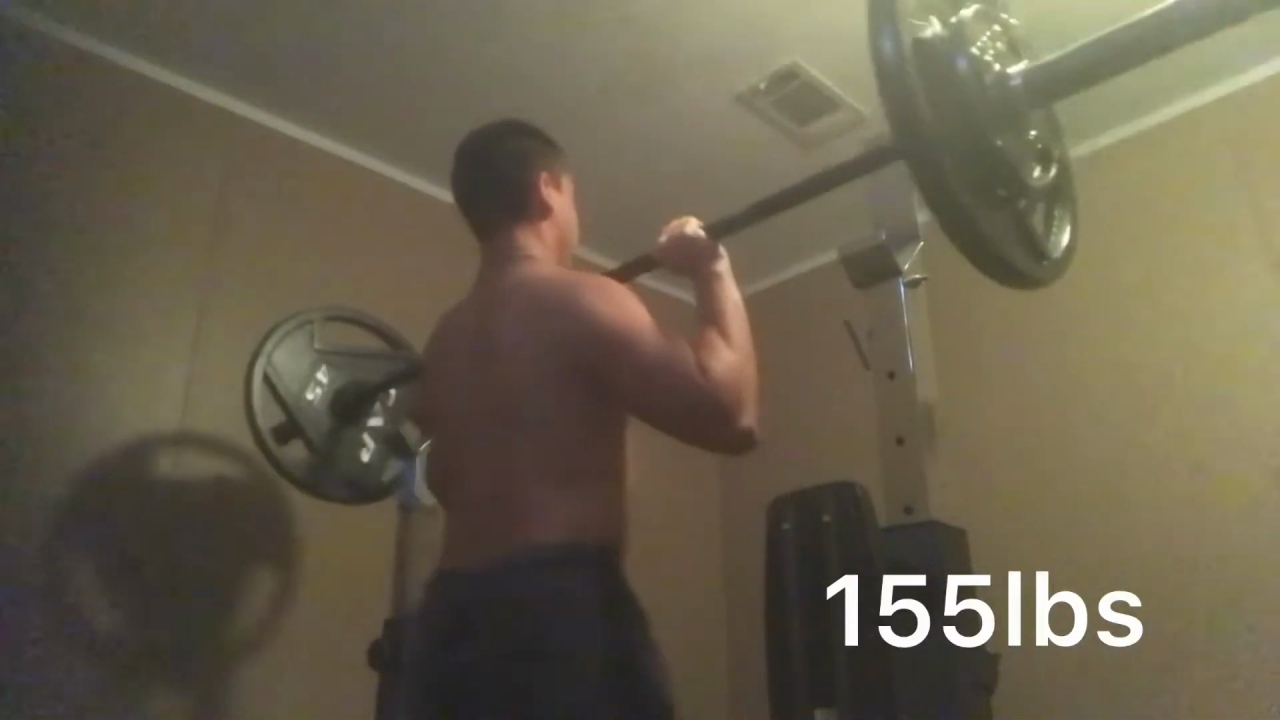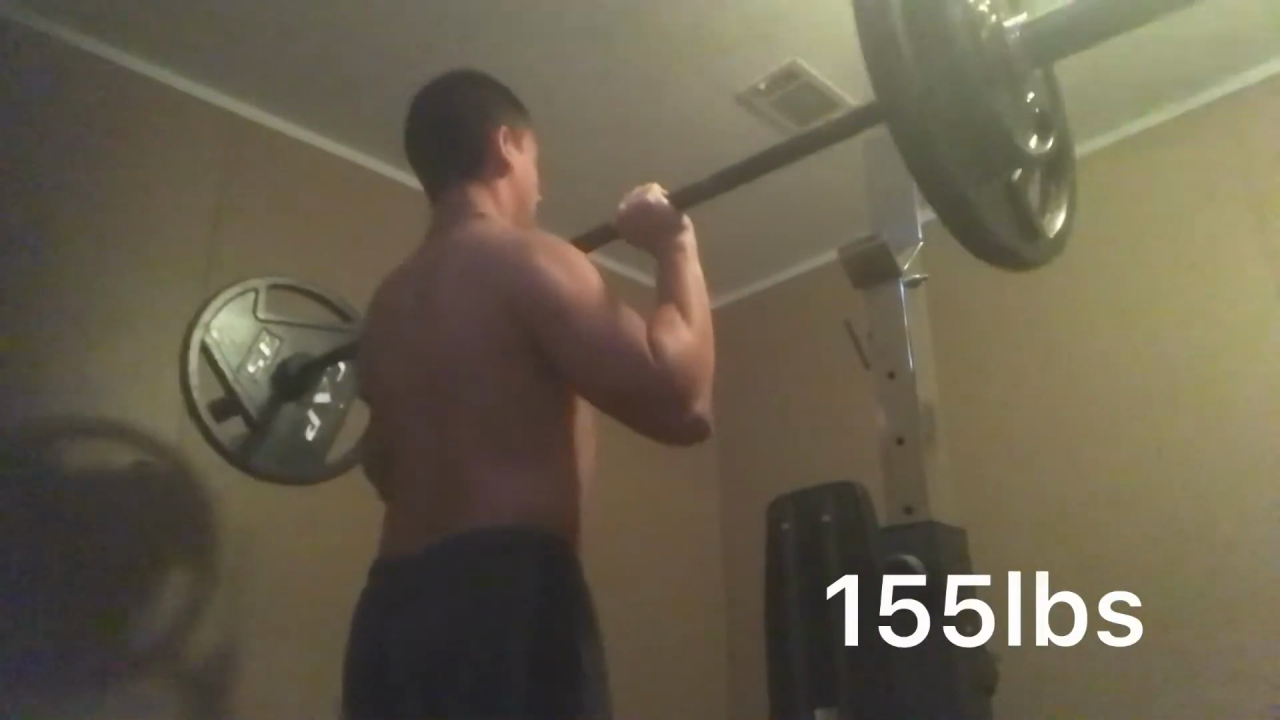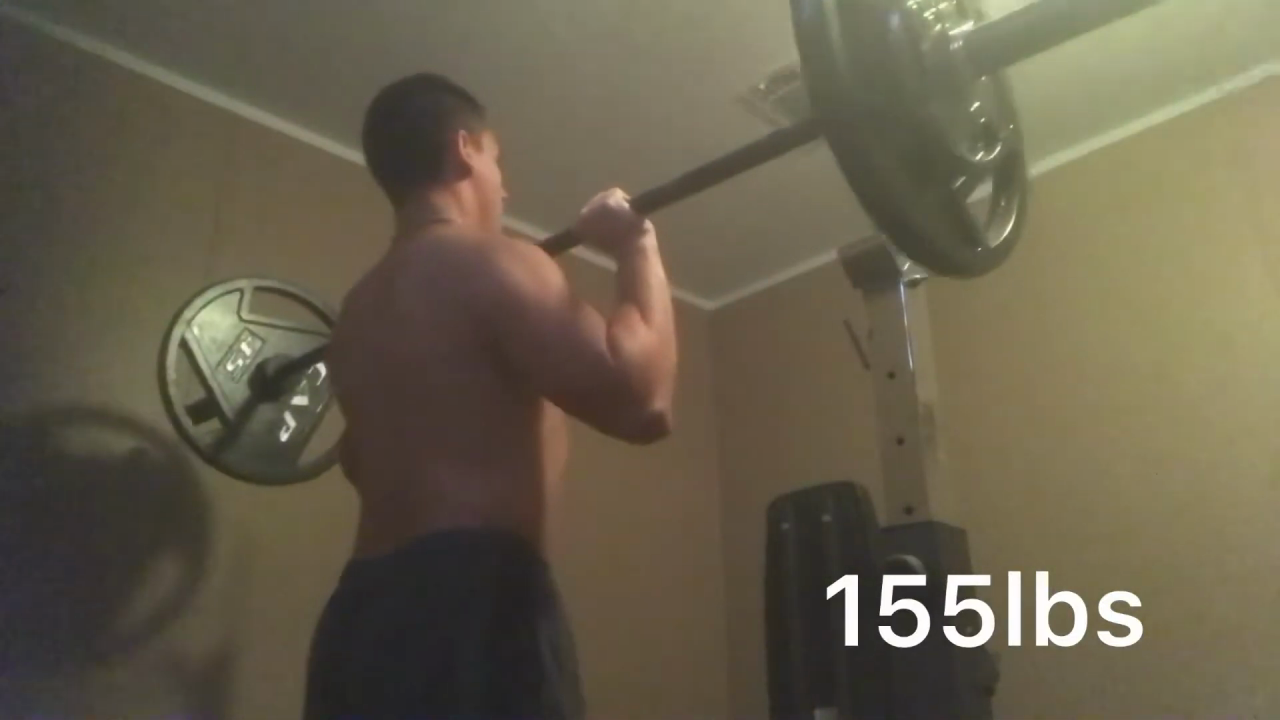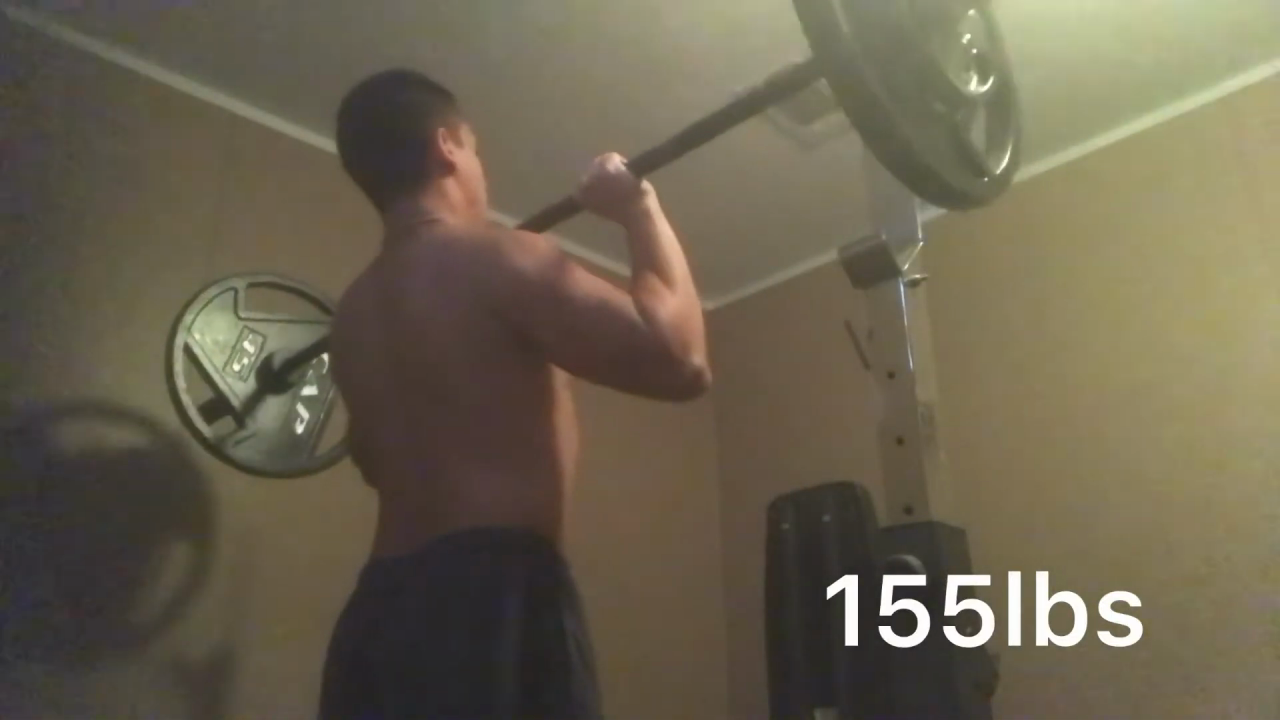
dt=0.7s
person 1, frame 1
left shoulder: (445, 337)
right shoulder: (578, 301)
right elbow: (731, 415)
right wrist: (713, 274)
left hip: (457, 615)
right hip: (558, 608)
person 1, frame 2
left shoulder: (389, 303)
right shoulder: (525, 260)
right elbow: (680, 403)
right wrist: (674, 244)
left hip: (397, 606)
right hip: (500, 601)
person 1, frame 3
left shoulder: (359, 307)
right shoulder: (491, 262)
right elbow: (640, 401)
right wrist: (636, 246)
left hip: (365, 610)
right hip: (468, 604)
person 1, frame 4
left shoulder: (355, 310)
right shoulder: (493, 260)
right elbow: (678, 361)
right wrist: (639, 209)
left hip: (383, 610)
right hip: (488, 599)
